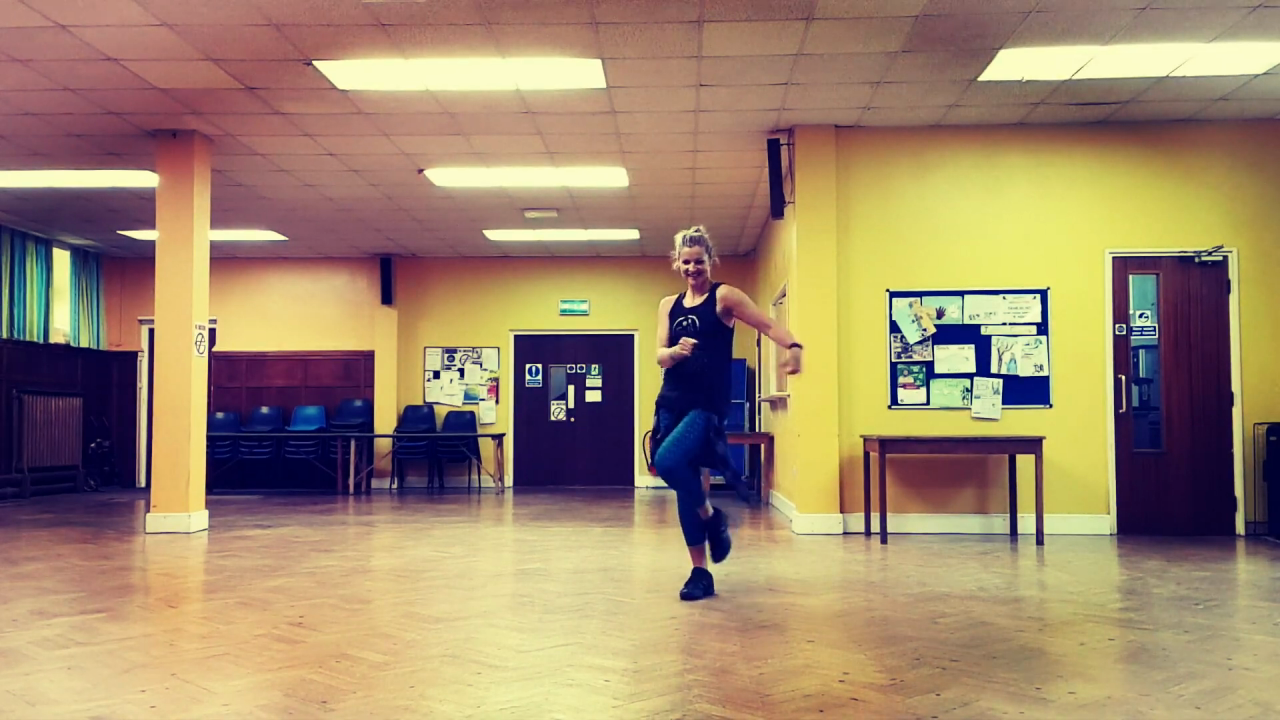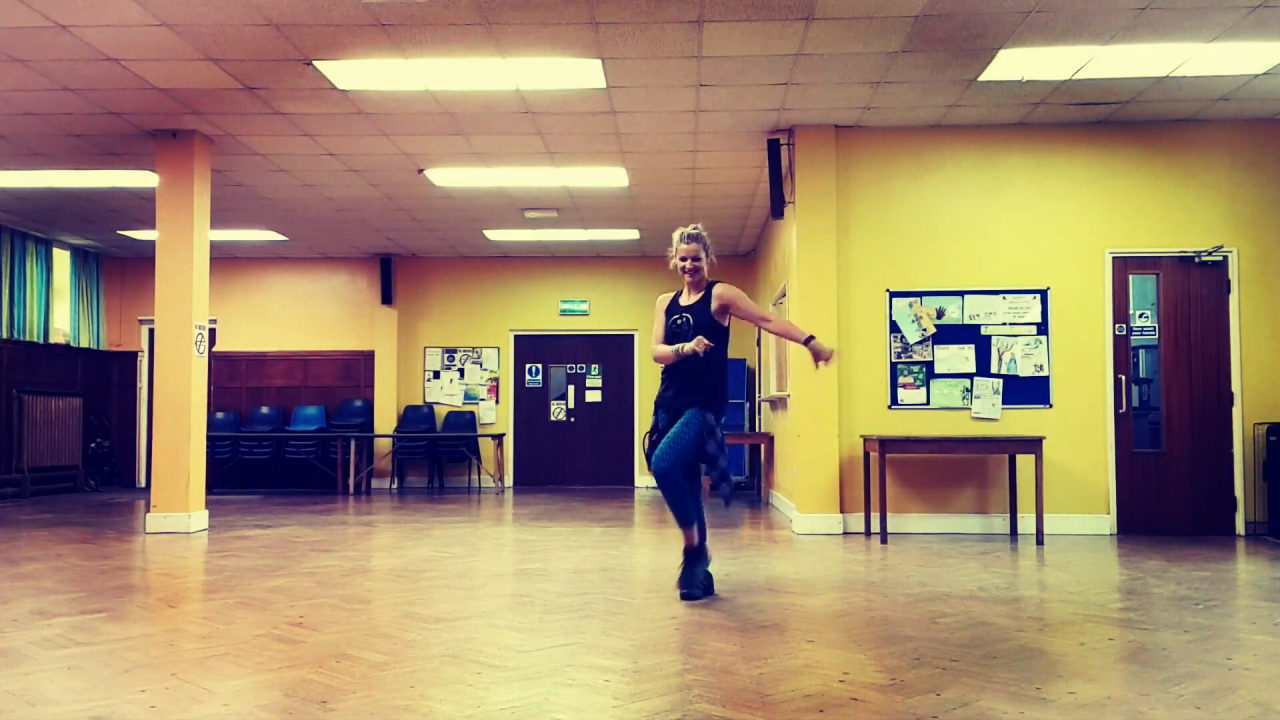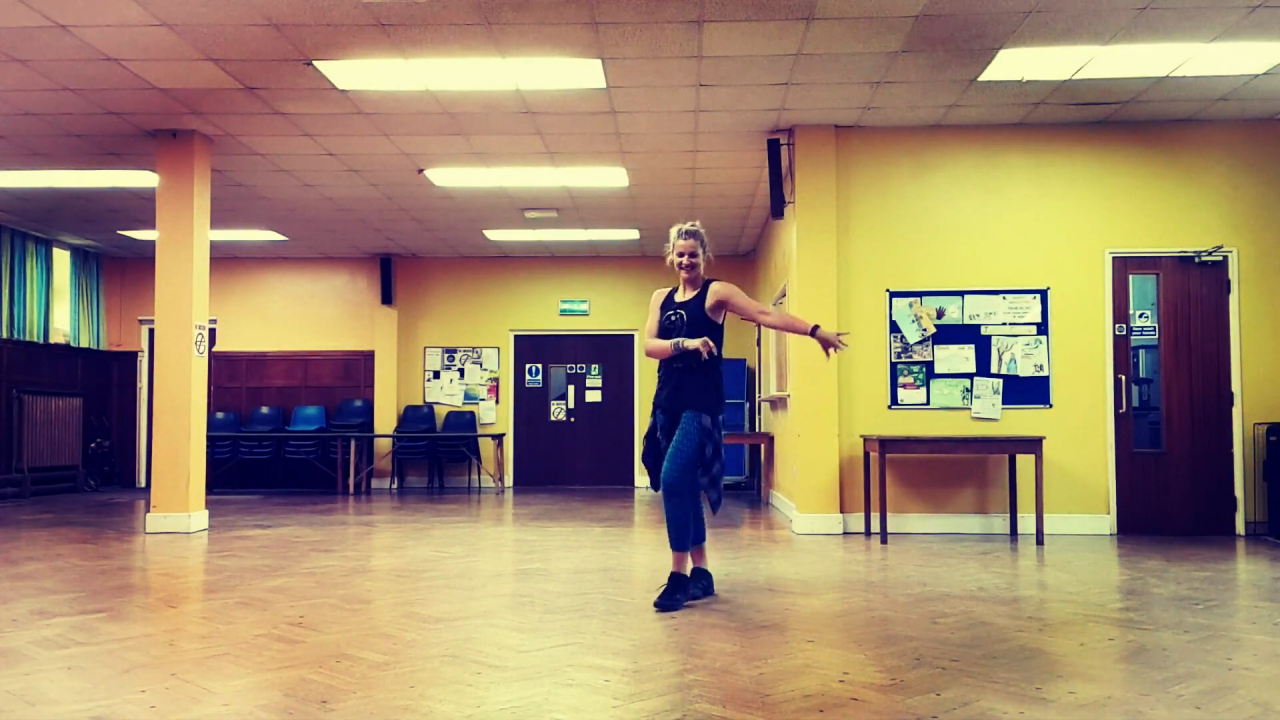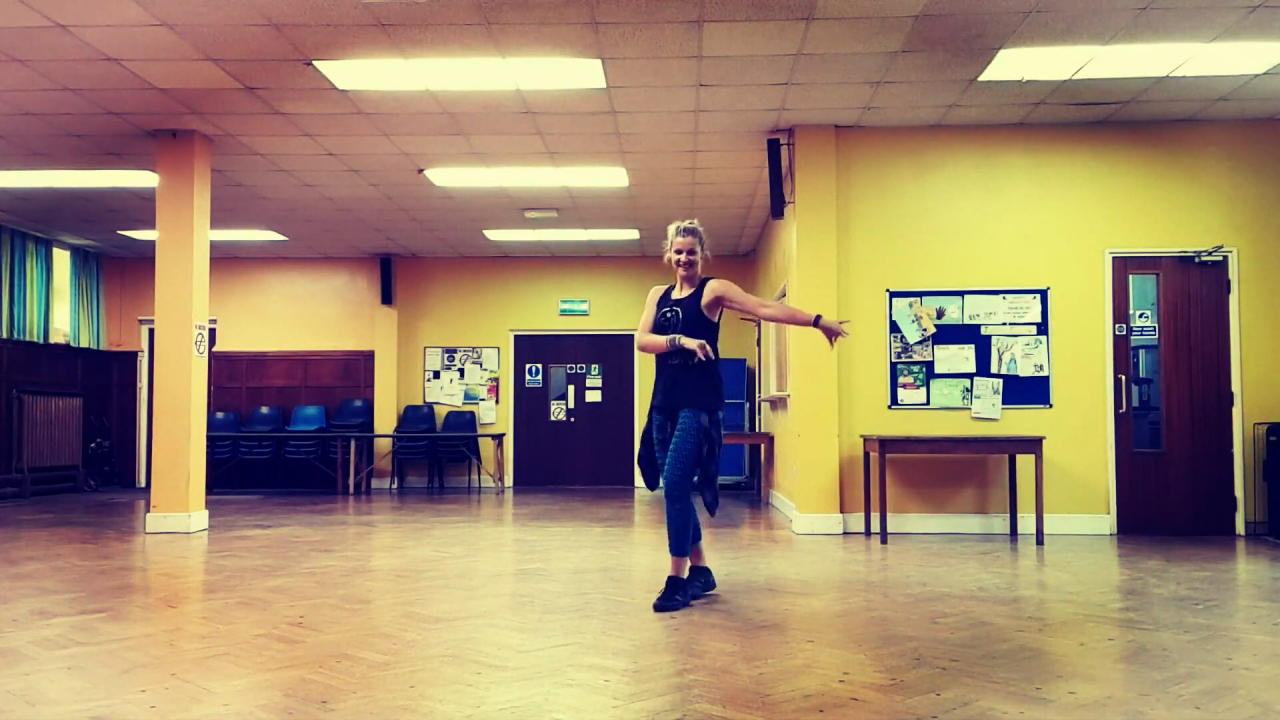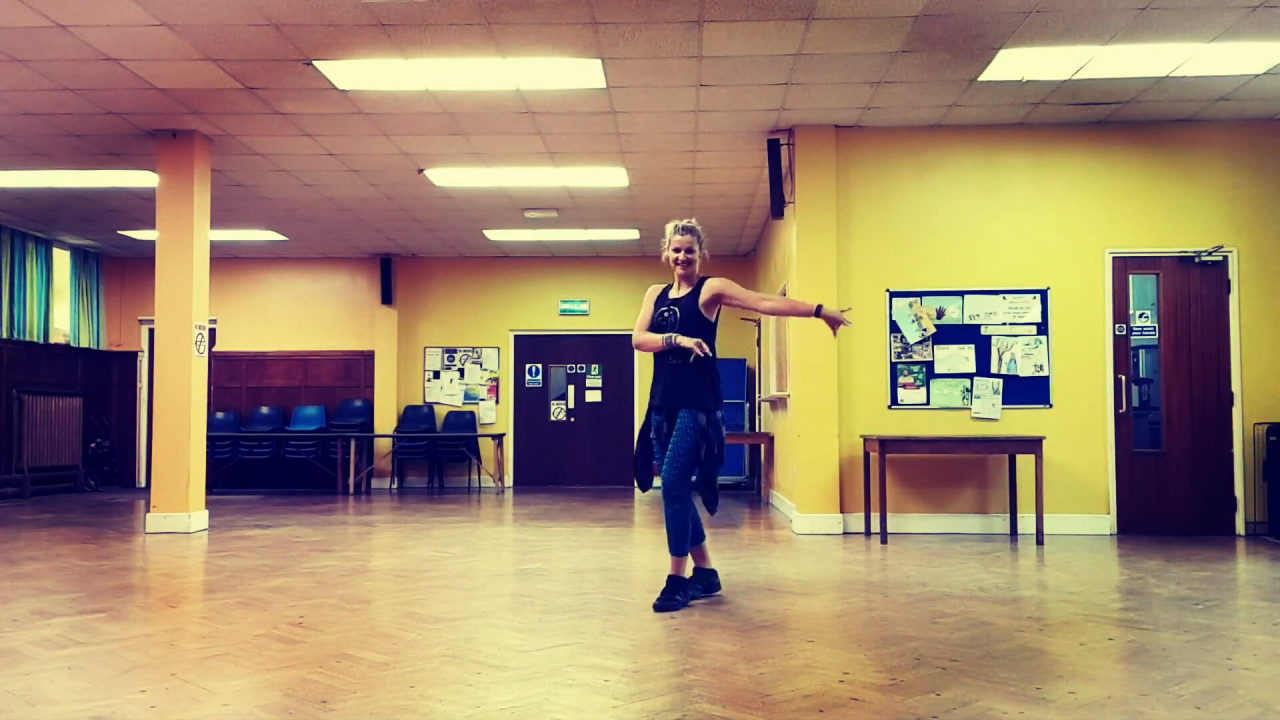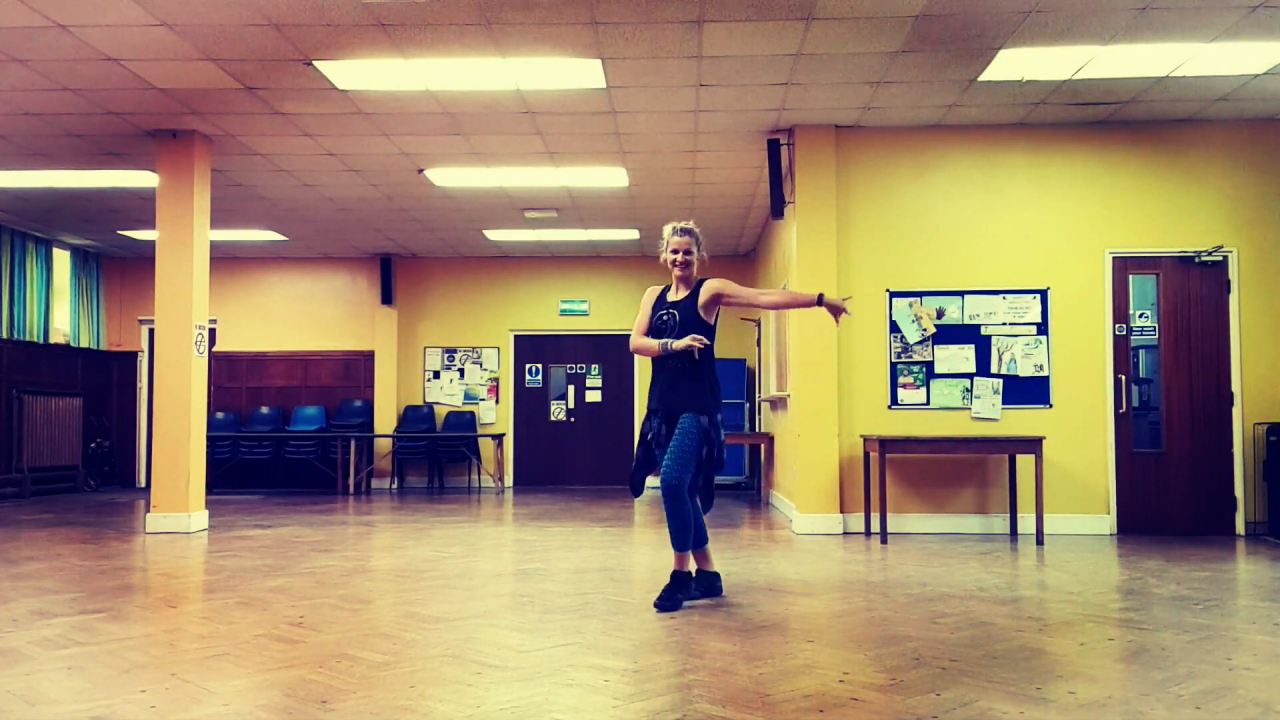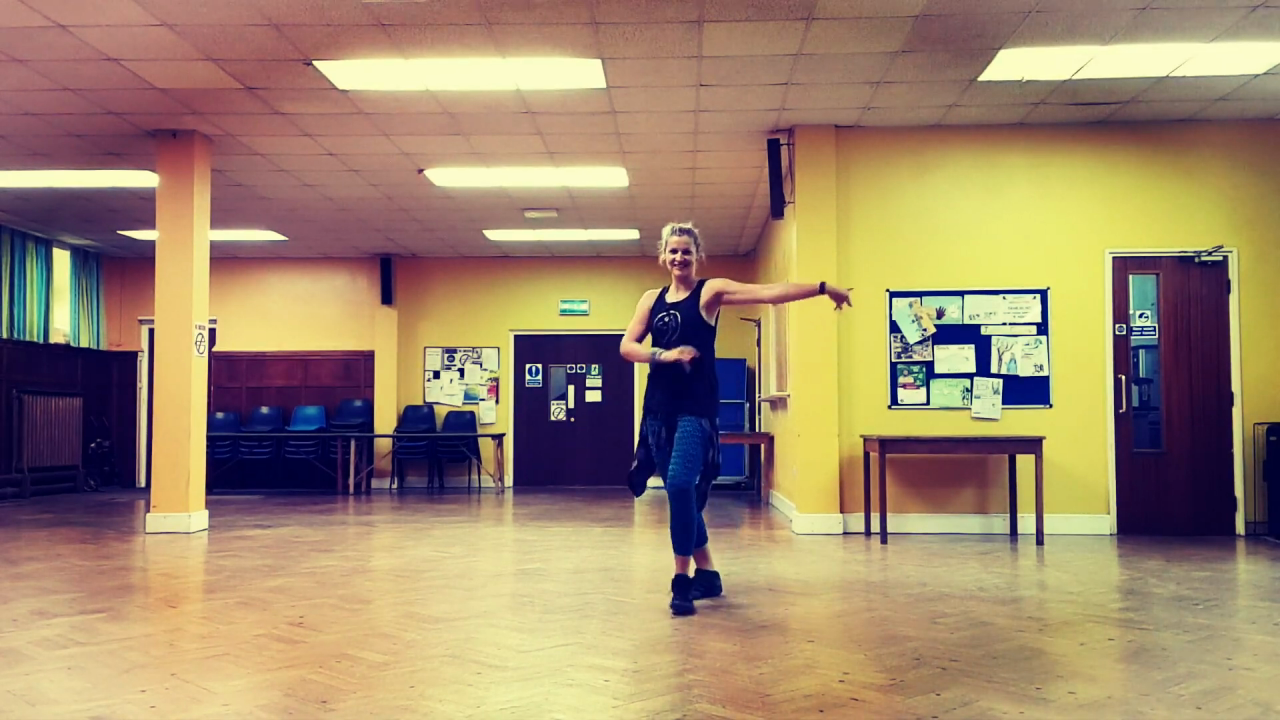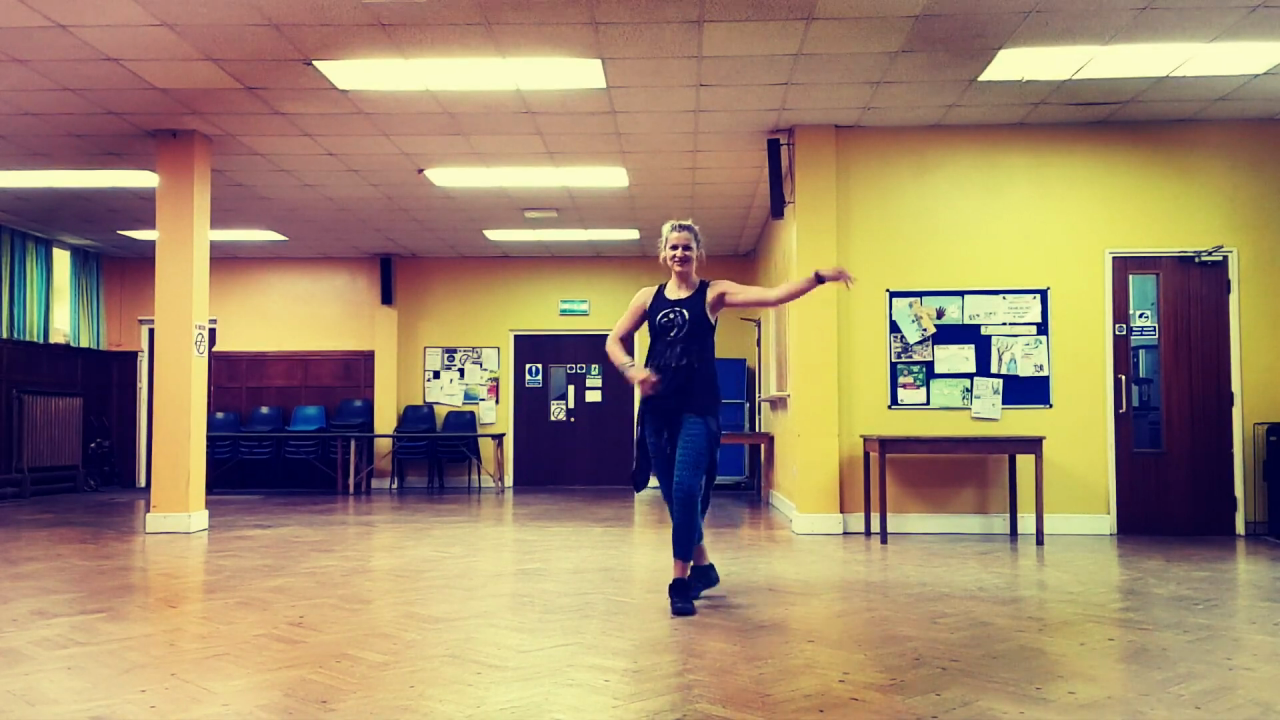
dt=0.1s
person 1, frame 1
left shoulder: (724, 296)
right shoulder: (668, 304)
left elbow: (768, 326)
right elbow: (662, 356)
left wrist: (792, 347)
right wrist: (674, 352)
left hip: (707, 404)
right hip: (671, 403)
left knee: (670, 462)
right knee: (684, 480)
left ankle: (708, 515)
right ankle: (700, 572)
person 1, frame 2
left shoulder: (720, 295)
right shoulder: (666, 302)
left elbow: (767, 320)
right elbow: (657, 351)
left wrist: (809, 340)
right wrist: (684, 348)
left hip: (703, 403)
right hip: (669, 403)
left knee: (666, 466)
right knee: (684, 483)
left ankle: (694, 546)
right ankle: (699, 572)
person 1, frame 3
left shoulder: (717, 292)
right shoulder: (661, 297)
left elbow: (765, 314)
right elbow: (649, 345)
left wrist: (815, 330)
right wrist: (685, 343)
left hip: (701, 403)
right hip: (667, 404)
left knee: (673, 479)
right knee: (683, 485)
left ankle: (679, 576)
right ankle: (700, 573)
person 1, frame 4
left shoulder: (713, 290)
right shoulder: (658, 295)
left elbow: (765, 309)
right elbow: (642, 340)
left wrist: (818, 320)
right wrist: (682, 340)
left hip: (699, 401)
right hip: (665, 402)
left knee: (676, 483)
right knee: (674, 487)
left ankle: (677, 580)
right ankle: (699, 569)
person 1, frame 5
left shoulder: (711, 288)
right shoulder: (655, 294)
left elbow: (765, 302)
right elbow: (638, 339)
left wrist: (820, 311)
right wrist: (678, 339)
left hip: (697, 401)
right hip: (663, 402)
left knee: (675, 483)
right knee: (675, 487)
left ankle: (677, 579)
right ankle: (704, 571)
person 1, frame 6
left shoulder: (710, 291)
right shoulder: (654, 296)
left elbow: (768, 298)
right elbow: (635, 342)
left wrist: (821, 298)
right wrist: (675, 343)
left hip: (698, 403)
right hip: (662, 405)
left knee: (676, 481)
right knee: (680, 489)
left ankle: (680, 575)
right ankle: (707, 573)
person 1, frame 7
left shoulder: (710, 291)
right shoulder: (651, 299)
left elbow: (769, 293)
right elbow: (627, 346)
left wrist: (823, 288)
right wrist: (664, 354)
left hip: (696, 405)
right hip: (659, 407)
left knee: (681, 484)
right knee: (681, 493)
left ankle: (682, 578)
right ankle: (707, 573)
person 1, frame 8
left shoulder: (716, 292)
right shoulder: (648, 297)
left elbow: (772, 297)
right elbow: (615, 340)
left wrist: (818, 277)
right wrist: (633, 370)
left hip: (701, 406)
right hip: (658, 406)
left knee: (689, 486)
right knee: (675, 493)
left ankle: (680, 583)
right ankle: (700, 564)
